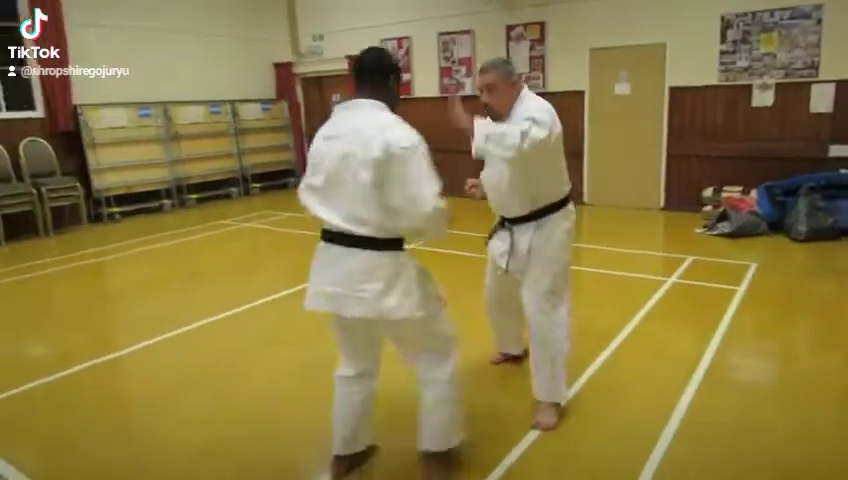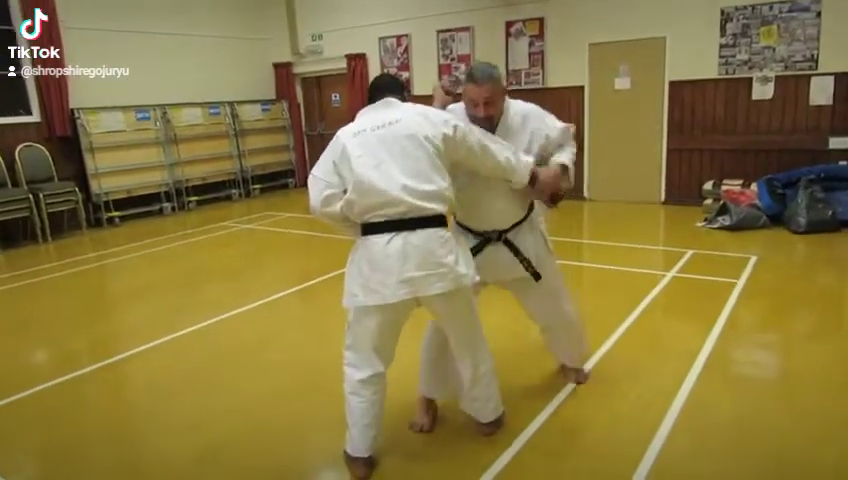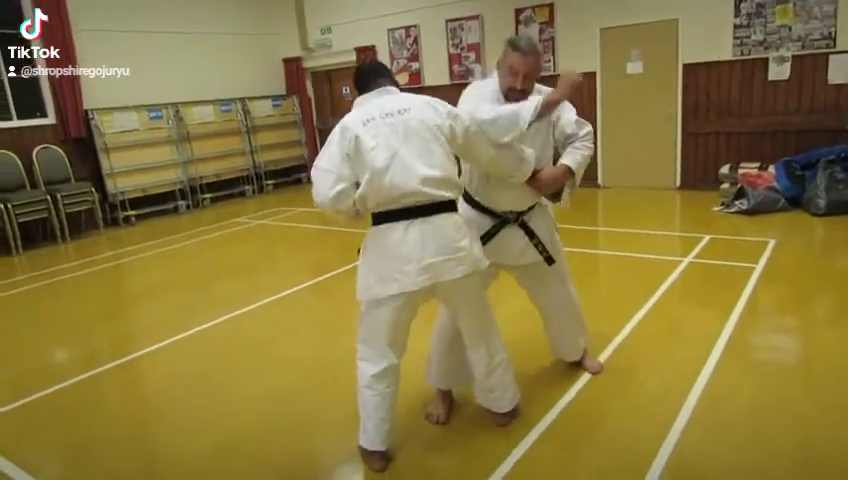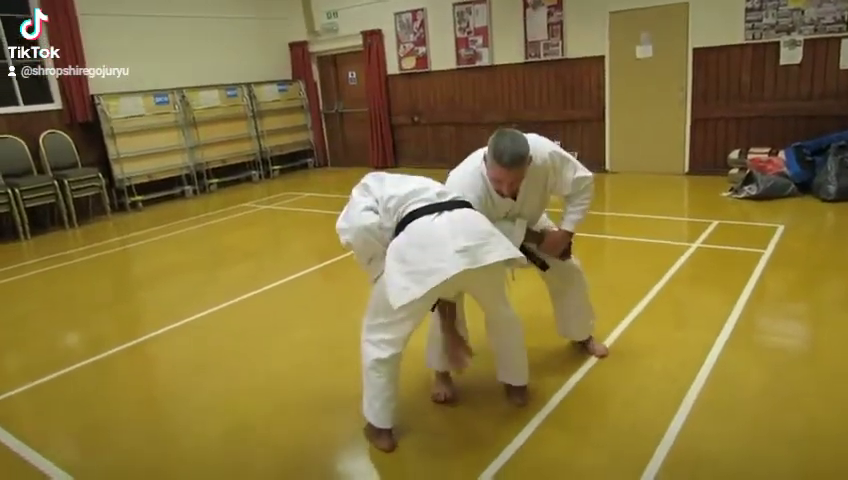
dt=1s
person 1, frame 1
left shoulder: (327, 131)
right shoulder: (398, 135)
right elbow: (423, 213)
right wrist: (437, 224)
left hip: (333, 264)
right hip: (380, 270)
left knee: (356, 365)
right knee: (437, 355)
person 1, frame 2
left shoulder: (345, 136)
right shoulder: (431, 119)
left elbow: (322, 201)
right elbow: (493, 153)
right wrist: (537, 177)
left hip: (377, 254)
right hip: (433, 245)
left knee: (364, 358)
right knee: (467, 338)
right ankle: (488, 414)
person 1, frame 3
left shoulder: (350, 125)
right shoulder: (432, 107)
left elbow: (328, 194)
right elbow: (489, 150)
right wrist: (531, 174)
left hip: (391, 245)
right hip: (447, 233)
left knee: (378, 351)
right knee: (479, 328)
left ankle: (374, 446)
right ankle: (502, 405)
person 1, frame 4
left shoulder: (367, 188)
right shoulder: (420, 187)
left elbow: (359, 228)
right elbow: (443, 269)
left wrist: (382, 271)
right wrist: (449, 330)
left hip: (421, 243)
right hip: (474, 230)
left knee: (380, 336)
right knee: (499, 310)
left ankle: (380, 428)
right ankle: (516, 385)
person 2, frame 1
left shoulder: (537, 113)
right shoulder: (493, 123)
left elbow: (517, 146)
left wrist: (471, 125)
right wrist: (482, 183)
left hip: (543, 226)
right hip: (510, 226)
left knee: (543, 309)
right knee: (499, 295)
left ankle: (550, 398)
right ankle: (513, 348)
person 2, frame 2
left shoulder: (529, 117)
right shoulder: (450, 121)
left elbow: (564, 140)
left wrist: (559, 169)
left hip: (521, 235)
right hip: (467, 239)
left knee: (553, 305)
right knee: (447, 317)
left ankle: (570, 360)
right ankle: (428, 398)
person 2, frame 3
left shoulder: (546, 101)
right shoulder: (478, 94)
left elbow: (583, 137)
right elbow: (487, 124)
left wrist: (565, 170)
right wrist: (549, 100)
left hip: (530, 220)
right hip: (479, 221)
left knee: (557, 293)
right knee: (459, 306)
left ankle: (575, 351)
right ankle: (443, 389)
person 2, frame 4
left shoulder: (545, 154)
right shoulder: (465, 185)
left elbow: (582, 184)
left wrist: (565, 232)
left hip: (527, 223)
left knee: (567, 271)
left ankle: (582, 334)
right ankle: (442, 373)
